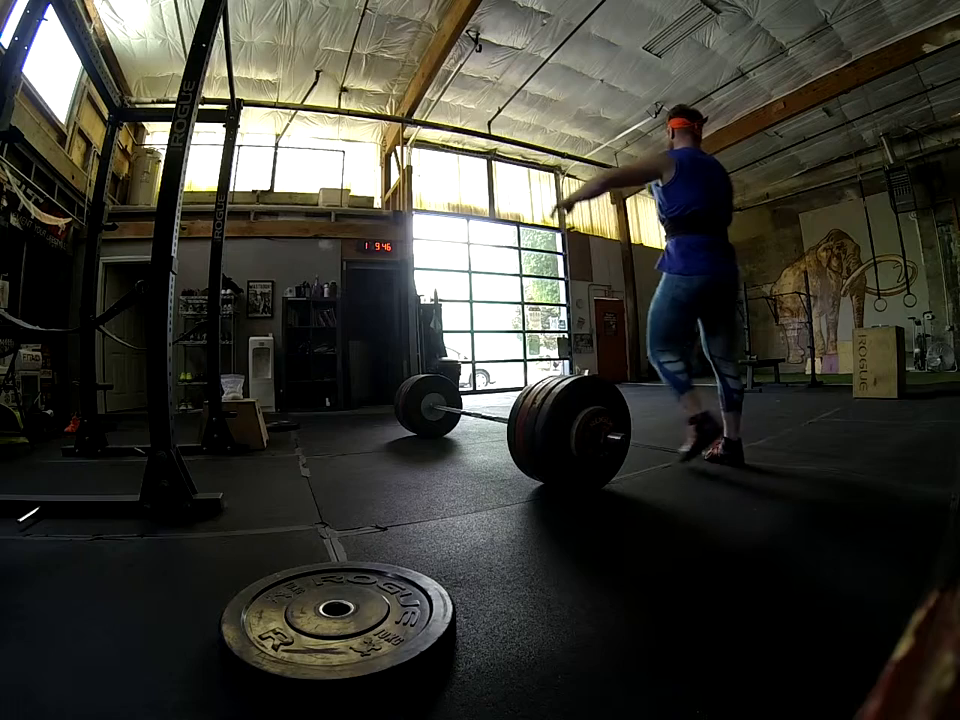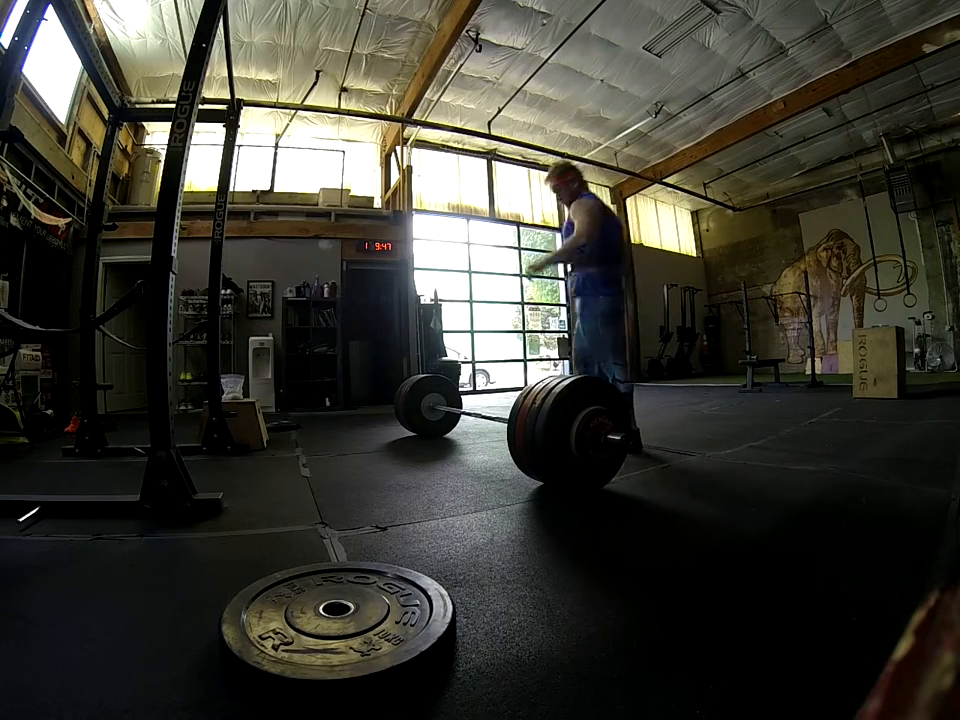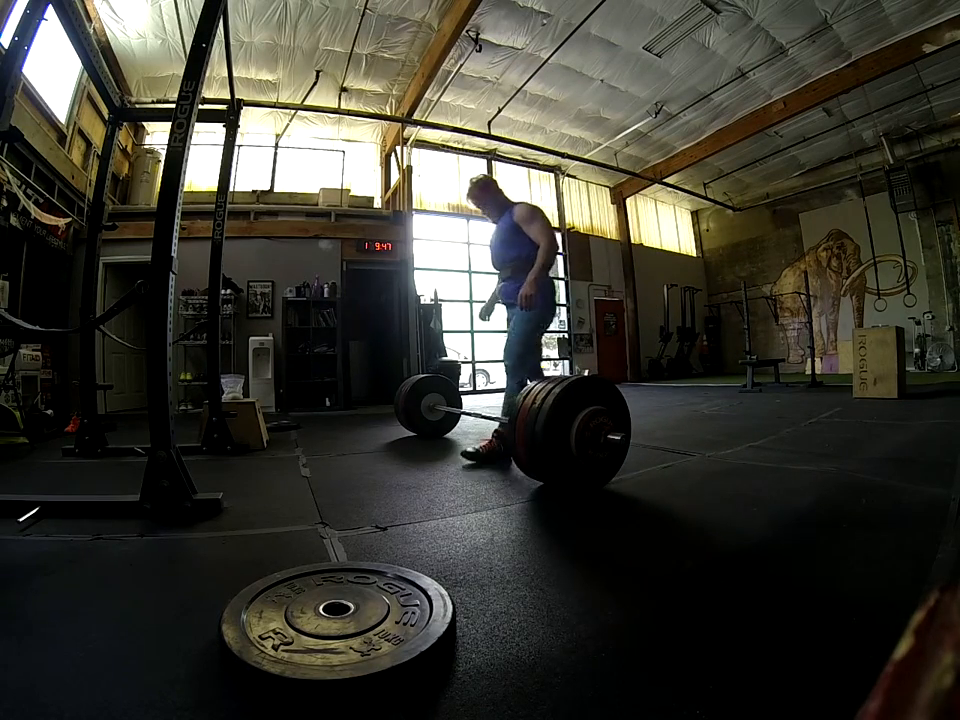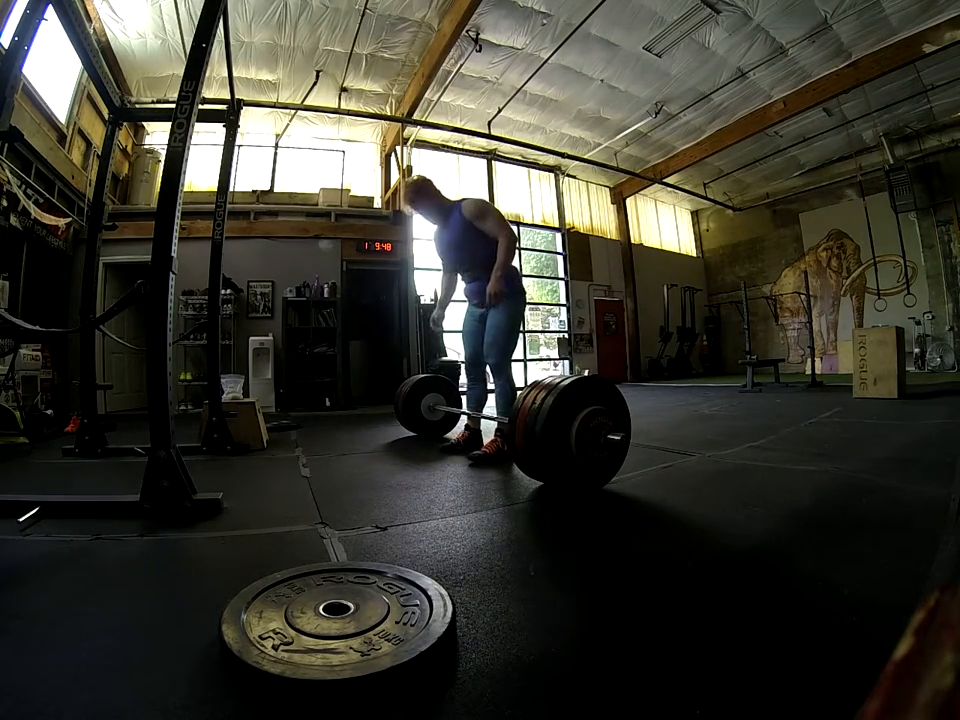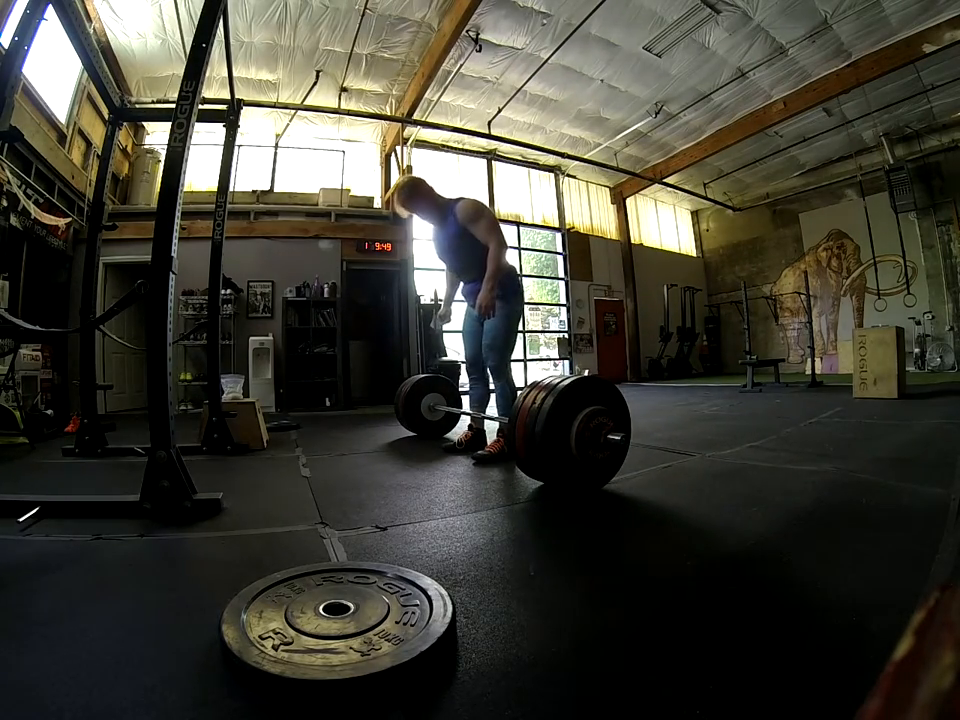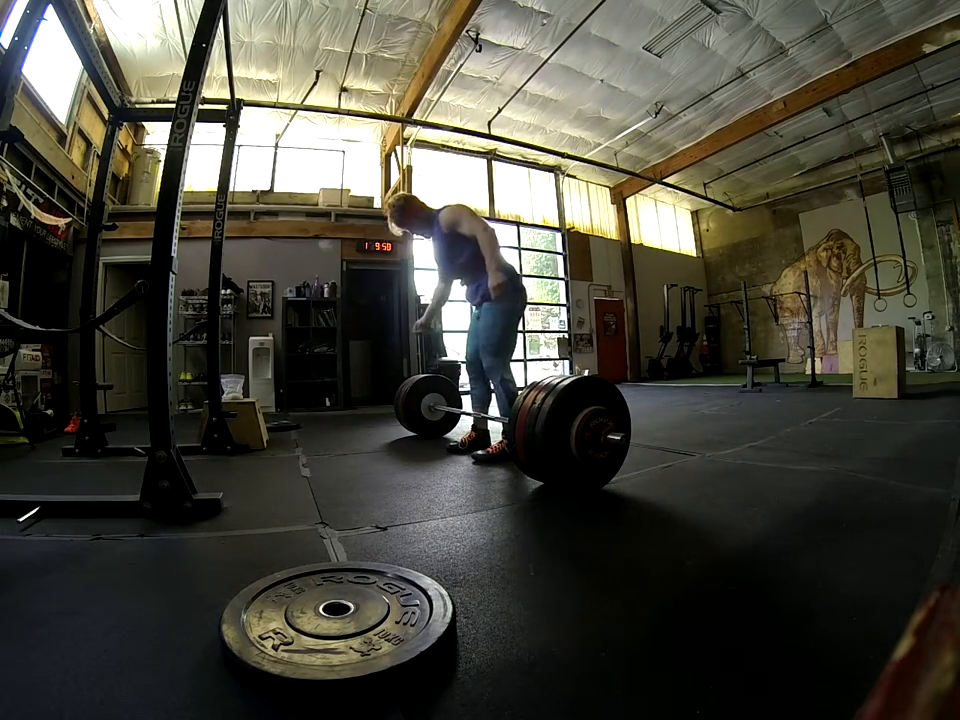
dt=0.7s
person 1, frame 1
left shoulder: (667, 162)
right shoulder: (718, 170)
left elbow: (608, 179)
left wrist: (571, 199)
left hip: (687, 266)
right hip: (723, 266)
left knee: (661, 346)
right knee: (723, 355)
left ankle: (699, 419)
right ankle: (731, 441)
person 1, frame 2
left shoulder: (585, 205)
right shoulder: (600, 209)
left elbow: (582, 238)
left wrist: (545, 260)
left hip: (595, 293)
right hip: (601, 292)
left knee: (610, 362)
right knee: (581, 362)
left ankle: (628, 430)
person 1, frame 3
left shoulder: (523, 212)
right shoulder: (500, 228)
left elbow: (549, 244)
left wrist: (533, 281)
right wrist: (491, 301)
left hip: (533, 300)
right hip: (515, 303)
left knee: (514, 366)
right knee: (530, 368)
left ankle: (503, 439)
person 1, frame 4
left shoulder: (471, 208)
right shoulder: (439, 234)
left elbow: (507, 236)
right elbow: (449, 273)
left wrist: (497, 277)
right wrist: (440, 308)
left hip: (504, 295)
right hip: (476, 301)
left knee: (497, 363)
right knee: (472, 365)
left ankle: (503, 438)
right ankle: (472, 432)
person 1, frame 5
left shoulder: (466, 209)
right shoulder: (438, 229)
left elbow: (497, 244)
left wrist: (488, 289)
right wrist: (446, 303)
left hip: (501, 296)
right hip: (475, 301)
left knee: (496, 364)
right knee: (474, 365)
left ankle: (505, 438)
right ankle: (476, 431)
person 1, frame 6
left shoulder: (449, 216)
right shoulder: (437, 240)
left elbow: (484, 231)
right elbow: (444, 283)
left wrist: (495, 271)
right wrist: (428, 317)
left hip: (502, 294)
right hip: (481, 301)
left knee: (494, 364)
right knee: (474, 364)
left ankle: (510, 438)
right ankle: (479, 431)
